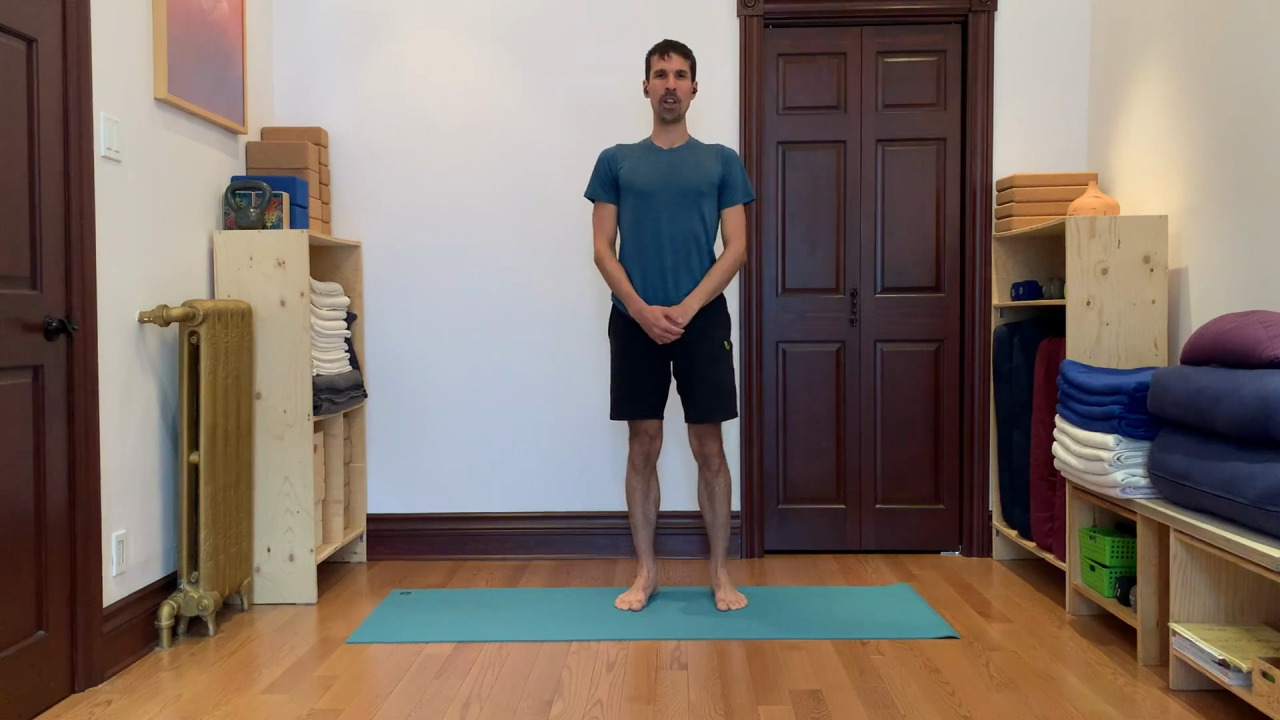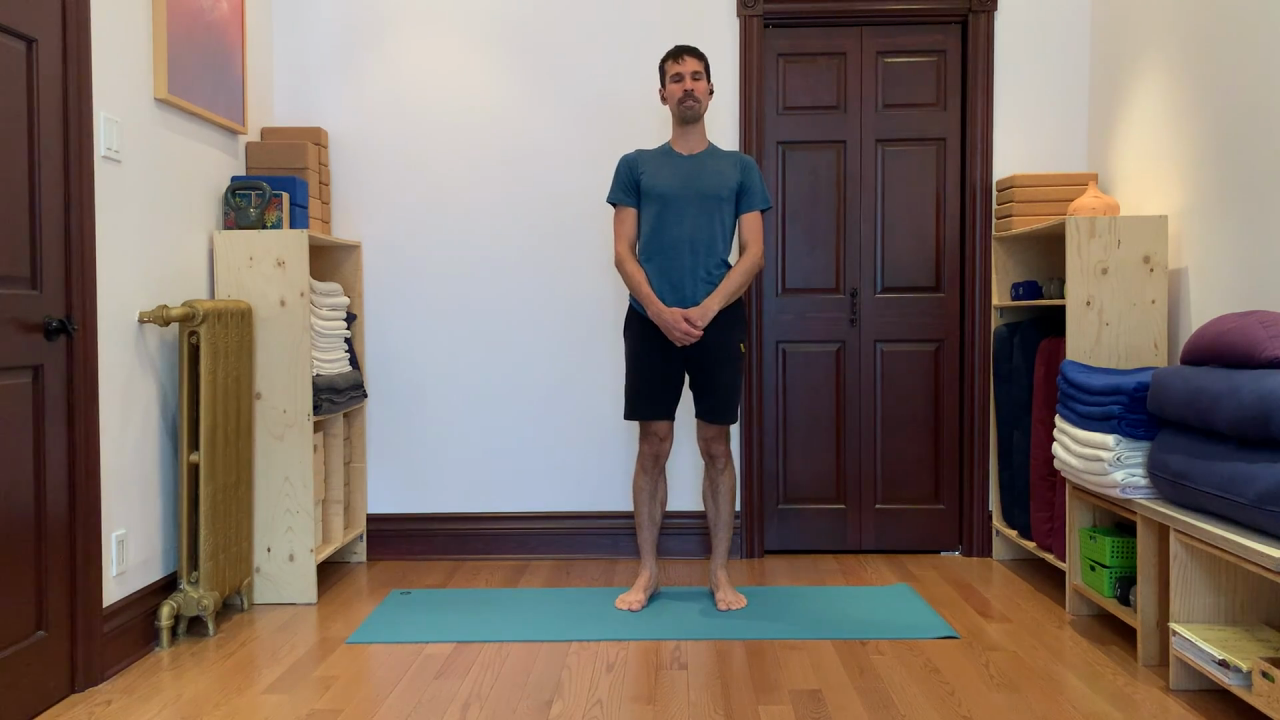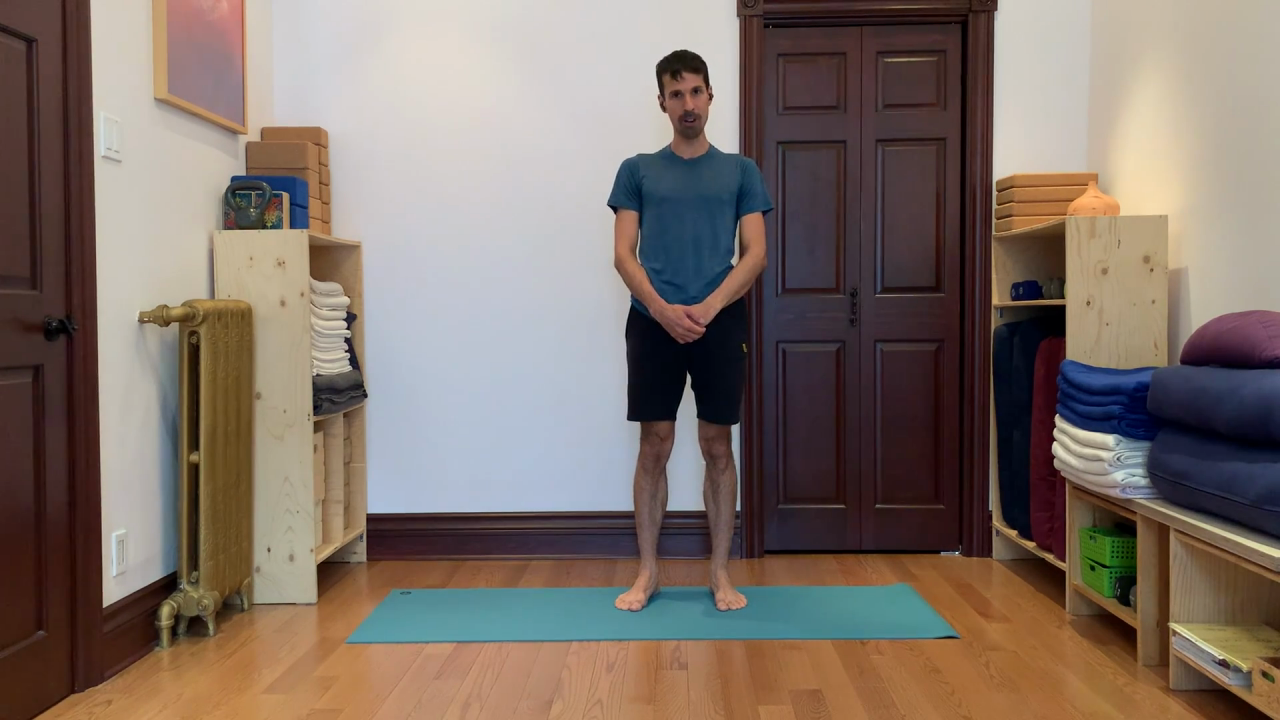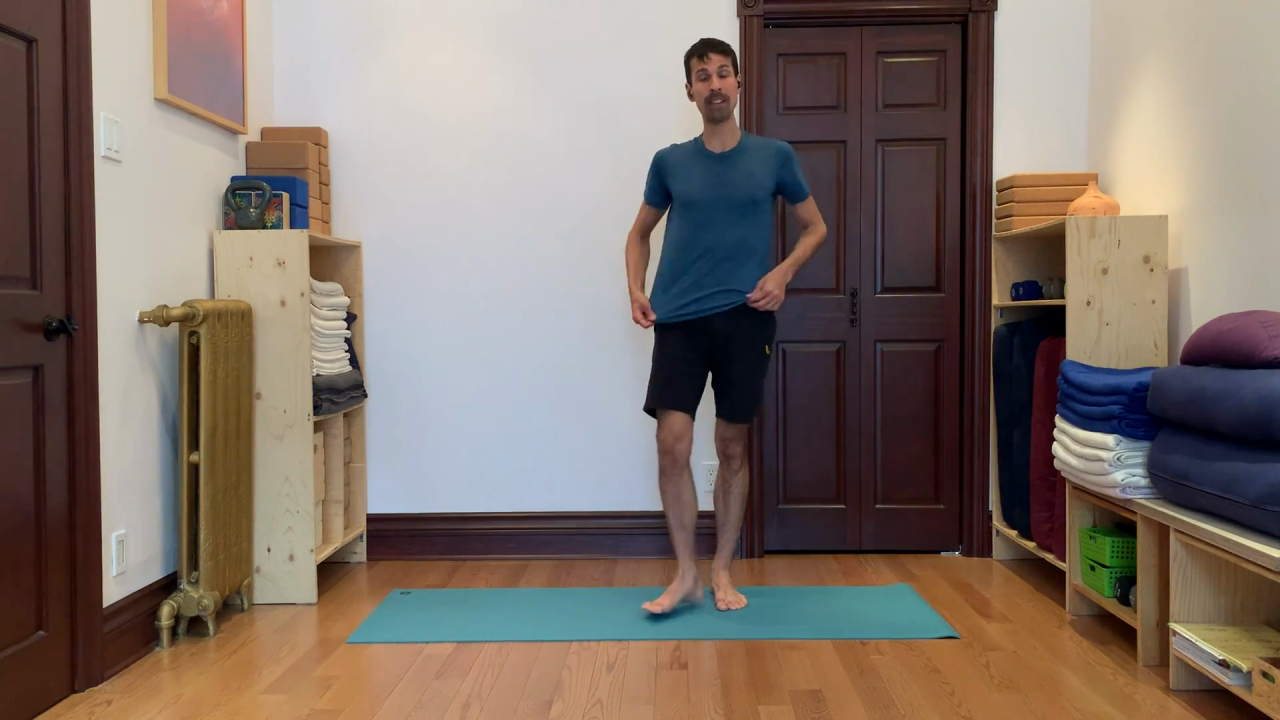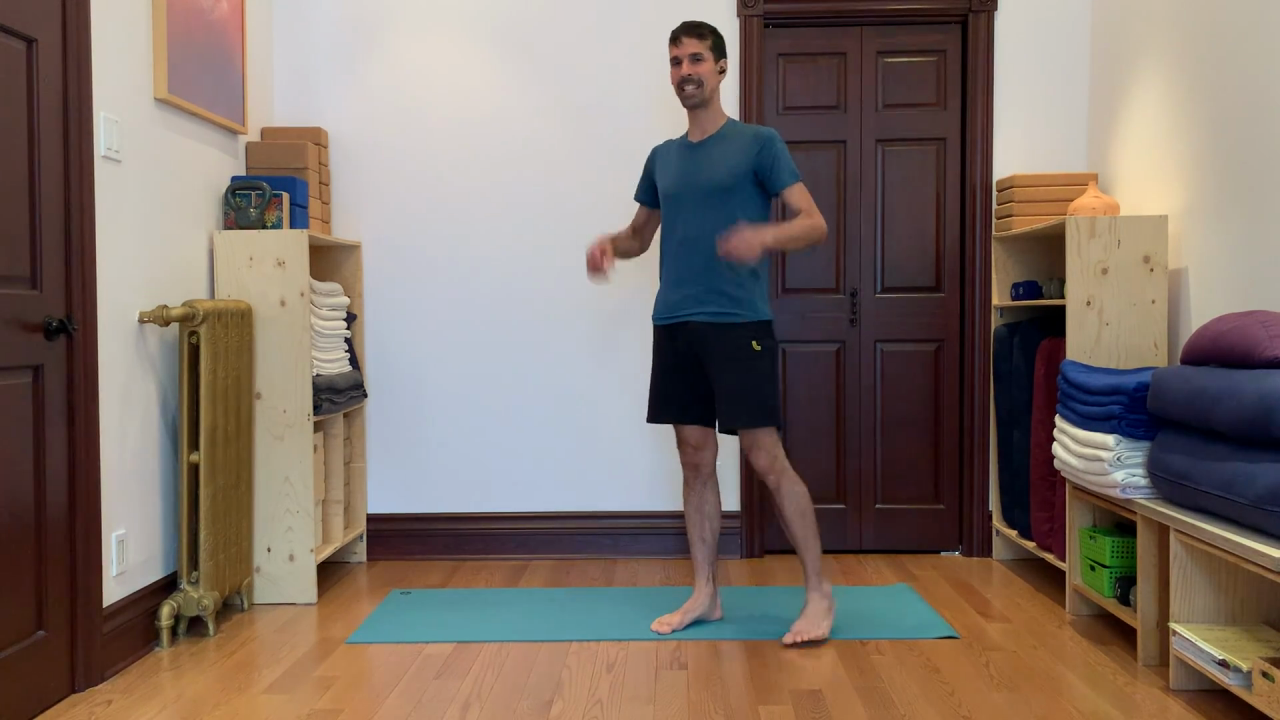
dt=1s
person 1, frame 1
left shoulder: (722, 161)
right shoulder: (616, 161)
left elbow: (736, 249)
right elbow: (603, 249)
left wrist: (687, 309)
right wrist: (641, 310)
left hip: (703, 320)
right hip: (635, 321)
left knee: (709, 449)
right knee: (643, 447)
left ankle: (719, 571)
right ankle: (646, 571)
person 1, frame 2
left shoulder: (739, 168)
right shoulder: (636, 165)
left elbow: (753, 254)
right elbow: (624, 253)
left wrist: (705, 310)
right wrist: (660, 312)
left hip: (719, 322)
right hip: (651, 322)
left knee: (716, 447)
right knee: (652, 447)
left ankle: (719, 571)
right ankle: (647, 571)
person 1, frame 3
left shoulder: (740, 170)
right shoulder: (637, 170)
left elbow: (755, 254)
right elbow: (624, 255)
left wrist: (707, 308)
right wrist: (663, 310)
left hip: (720, 322)
right hip: (653, 322)
left knee: (717, 447)
right knee: (654, 446)
left ankle: (720, 571)
right ankle: (648, 570)
person 1, frame 4
left shoulder: (775, 156)
right shoulder: (669, 162)
left elbow: (815, 226)
right elbow: (639, 232)
left wrist: (783, 271)
right wrist: (636, 290)
left hip: (745, 320)
right hip: (680, 322)
left knee: (733, 449)
right knee: (672, 444)
left ankle: (722, 570)
right ankle: (685, 573)
person 1, frame 5
left shoulder: (759, 143)
right shoulder: (662, 157)
left elbow: (814, 222)
right elbow: (641, 235)
left wrist: (765, 236)
right wrist: (610, 244)
left hip: (738, 324)
right hip: (674, 325)
left knee: (767, 460)
right knee: (695, 459)
left ankle: (819, 590)
right ankle: (704, 592)
